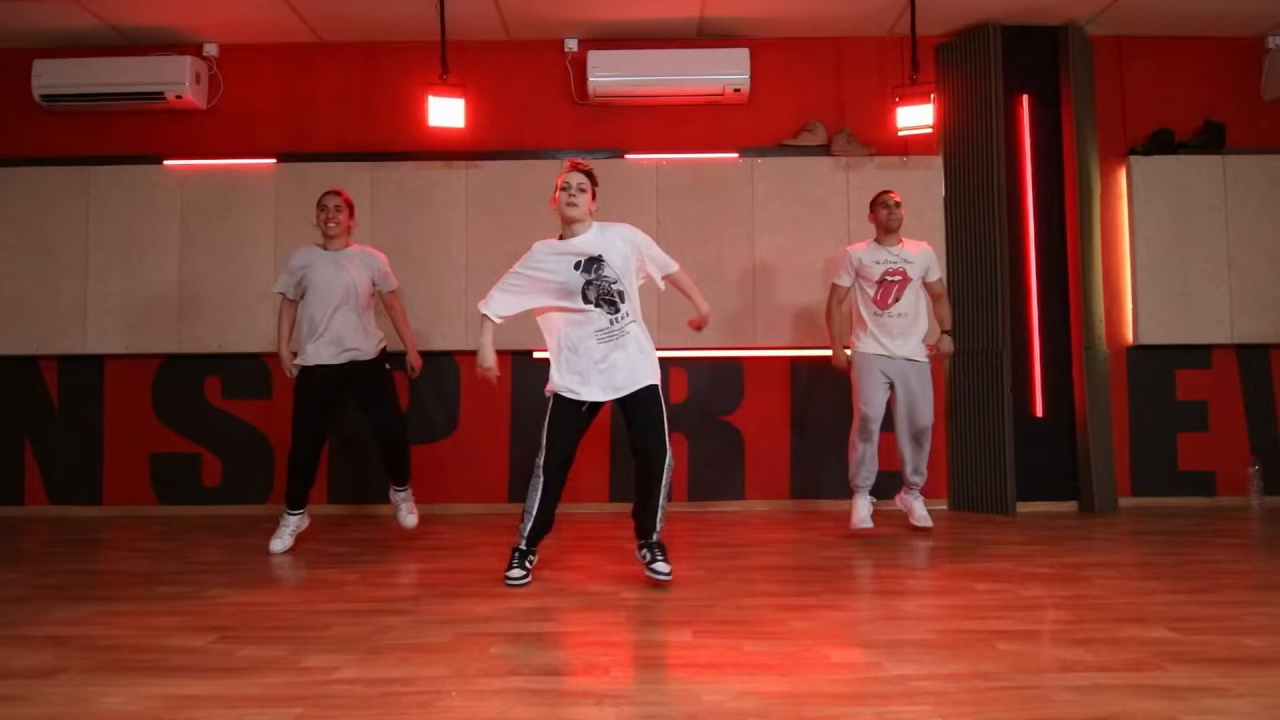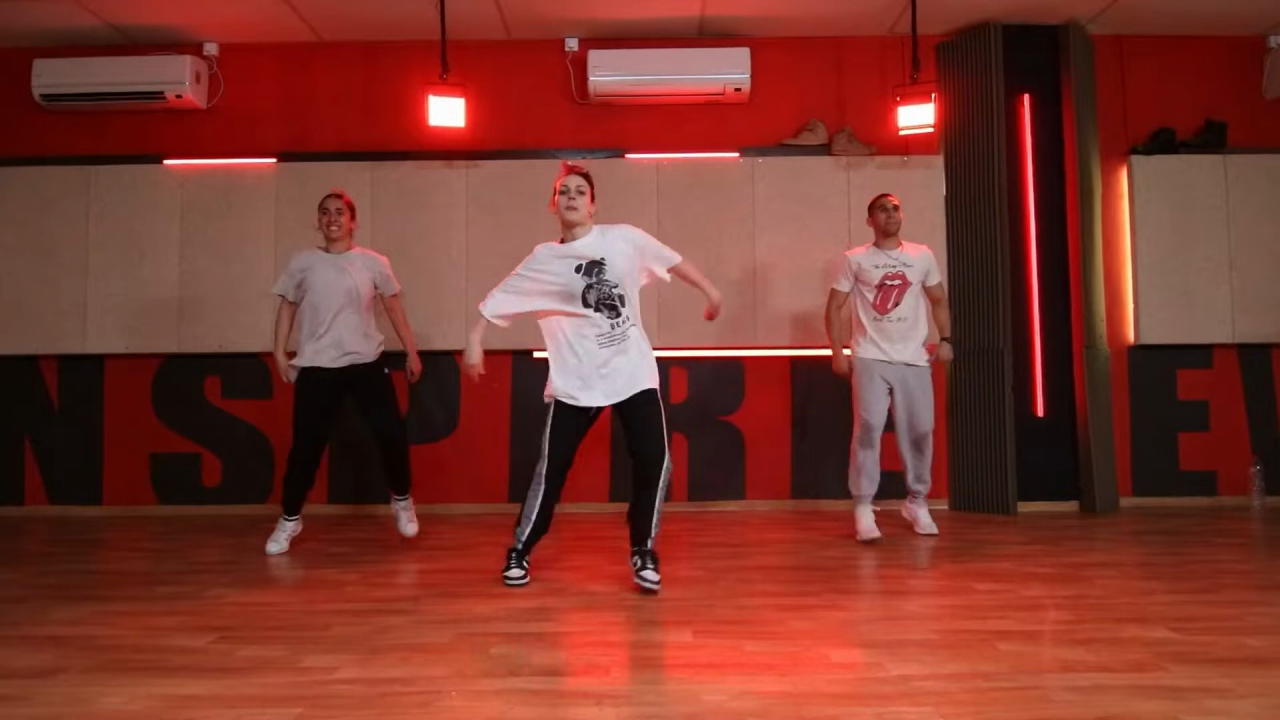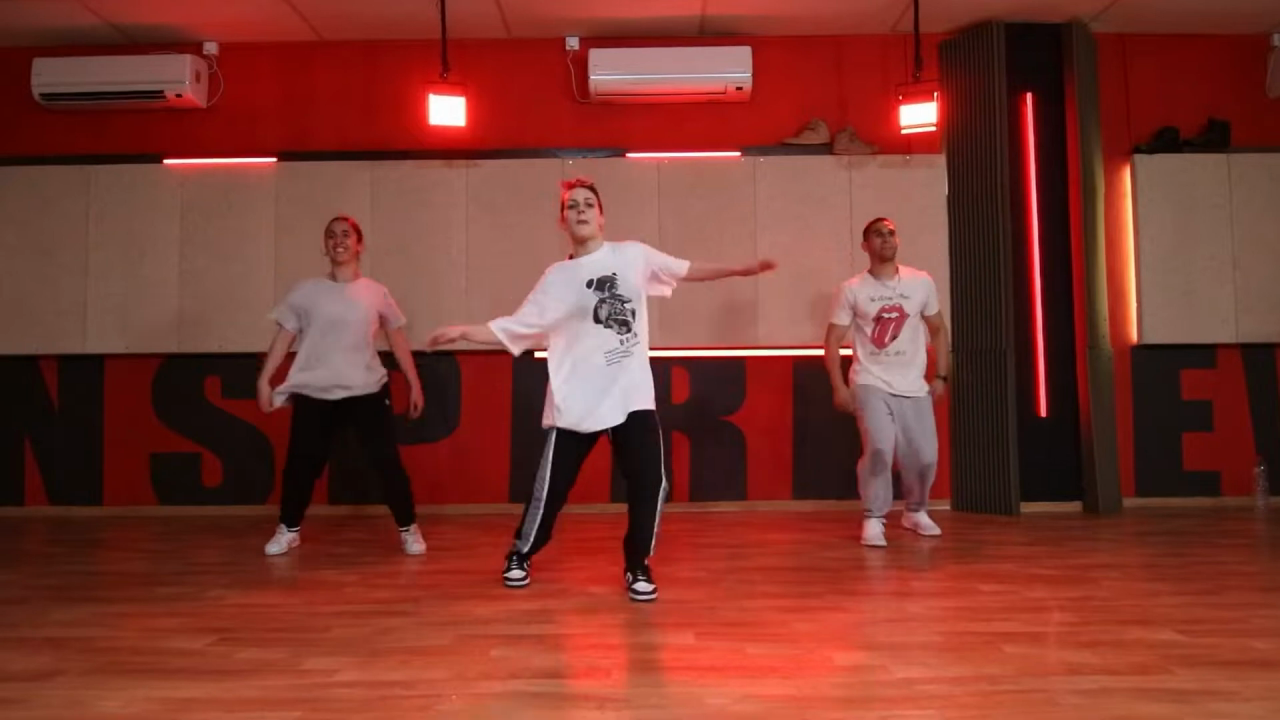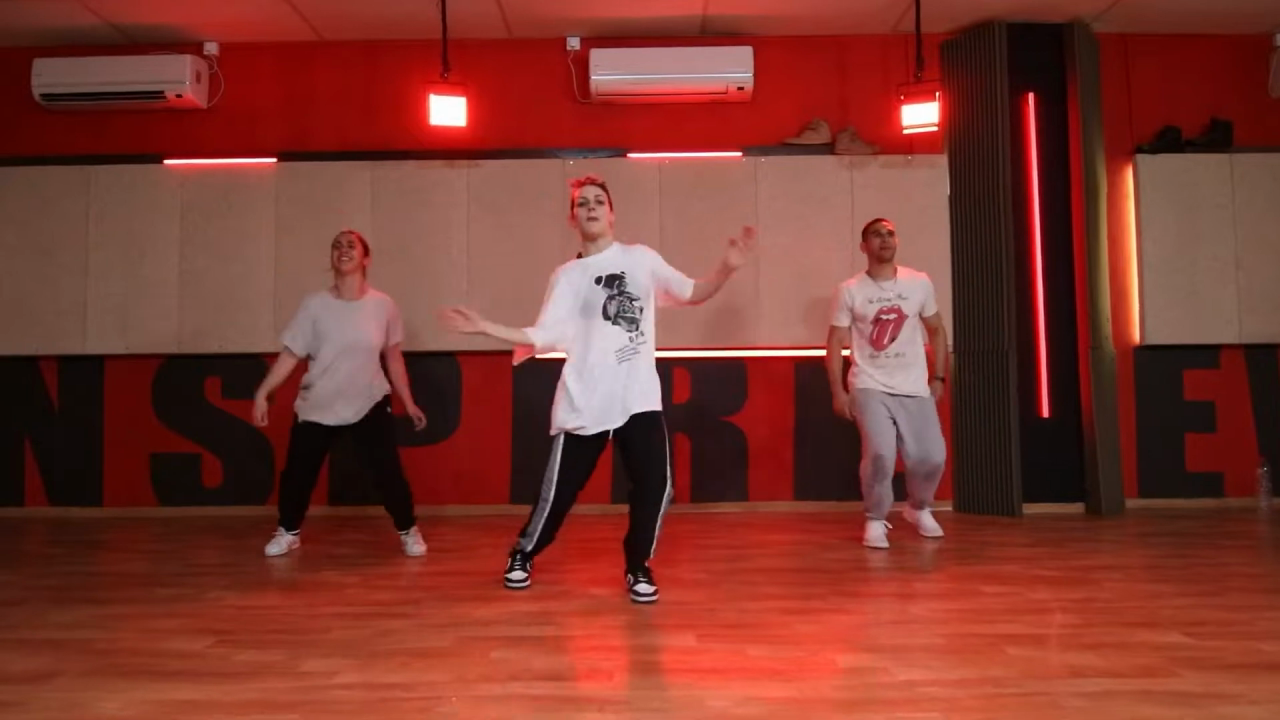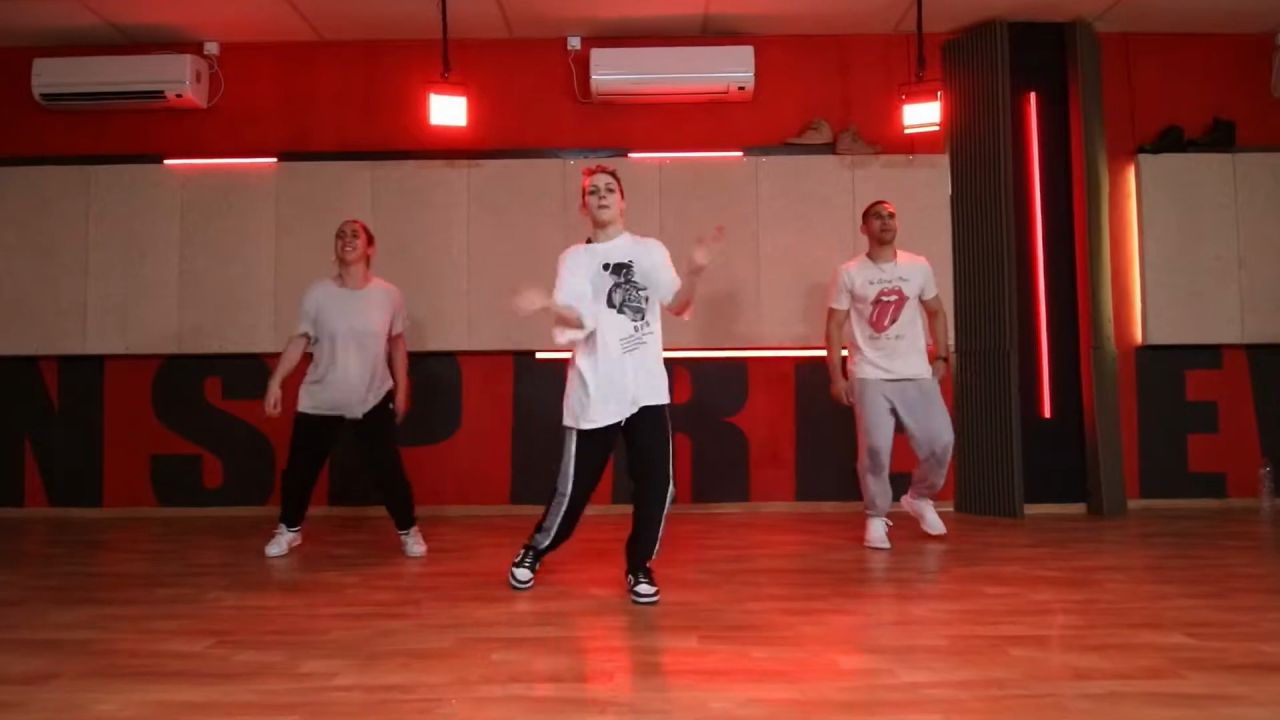
dt=0.1s
person 1, frame 1
left shoulder: (622, 236)
right shoulder: (542, 256)
left elbow: (667, 267)
right elbow: (497, 301)
left wrist: (699, 301)
right wrist: (485, 346)
left hip: (635, 367)
right hip: (576, 375)
left knee: (655, 454)
right knee: (551, 462)
left ankle: (649, 542)
right ankle: (525, 548)
person 1, frame 2
left shoulder: (624, 238)
right shoulder: (544, 258)
left elbow: (672, 262)
right elbow: (497, 302)
left wrist: (709, 290)
right wrist: (474, 341)
left hip: (633, 372)
right hip: (575, 380)
left knee: (653, 459)
right knee: (552, 467)
left ankle: (643, 550)
right ankle: (521, 549)
person 1, frame 3
left shoulder: (634, 254)
right shoulder: (558, 277)
left elbow: (684, 271)
right elbow: (518, 327)
left wrist: (738, 269)
right wrist: (464, 330)
left hip: (632, 394)
right hip: (576, 398)
left knee: (649, 481)
right knee: (551, 488)
left ankle: (636, 564)
right ankle: (520, 554)
person 1, frame 4
left shoulder: (642, 258)
right shoulder: (568, 275)
left elbow: (691, 294)
right elbow: (541, 338)
left wrist: (727, 268)
right wrist: (485, 327)
left hip: (639, 396)
right hip: (584, 400)
left knee: (654, 484)
right knee: (559, 490)
left ankle: (637, 565)
right ankle: (522, 553)
person 1, frame 5
left shoulder: (654, 249)
right shoulder: (574, 259)
left elbow: (676, 308)
right elbow: (577, 323)
left wrist: (696, 269)
right wrist: (546, 305)
left hip: (646, 387)
right hip: (594, 391)
left knee: (657, 479)
right knee: (576, 485)
left ankle: (639, 565)
right ankle: (534, 551)
person 2, frame 1
left shoulder: (372, 260)
right shoulder: (302, 259)
left elbow: (392, 302)
right elbow: (289, 302)
left wrist: (411, 347)
right wrist: (283, 349)
left hip: (367, 358)
right hip: (317, 363)
left knee: (392, 427)
right knee: (306, 439)
left ankle: (401, 490)
right ankle: (294, 514)
person 2, frame 2
left shoulder: (374, 263)
right shoulder: (303, 262)
left elbow: (393, 306)
right elbow: (288, 304)
left wrist: (411, 351)
right wrist: (279, 351)
left hip: (366, 362)
right hip: (317, 366)
left knee: (391, 432)
right knee: (306, 443)
left ankle: (401, 500)
right ankle: (290, 519)
person 2, frame 3
left shoulder: (377, 293)
right shoulder: (307, 291)
left elbow: (398, 338)
right elbow: (284, 334)
left wrist: (414, 384)
right wrist: (265, 378)
left hip: (367, 393)
right hip: (315, 395)
left knee: (388, 464)
right knee: (300, 468)
left ankle: (408, 527)
right ankle: (289, 528)
person 2, frame 4
left shoulder: (384, 305)
right shoulder: (315, 306)
left elbow: (393, 354)
right elbow: (291, 354)
left wrist: (408, 401)
right wrist: (262, 393)
left hip: (370, 405)
right hip: (318, 408)
left knee: (388, 473)
right knee: (297, 474)
left ankle: (408, 530)
right ankle: (288, 531)
person 2, frame 5
left shoulder: (388, 294)
right shoulder: (317, 294)
left elbow: (398, 342)
right elbow: (300, 340)
left wrist: (402, 388)
right wrist: (275, 383)
left hip: (373, 398)
right hip: (320, 399)
left knee: (388, 469)
right knee: (300, 468)
left ankle: (409, 530)
right ankle: (289, 529)
person 3, frame 1
left shoulder: (923, 253)
right shoulder: (855, 255)
left elbow: (939, 296)
right elbow: (835, 302)
left wrist: (946, 333)
right wrist: (837, 348)
left hip: (914, 354)
right hip: (870, 352)
left knee: (920, 423)
right knee: (868, 419)
left ankle: (911, 492)
right ankle: (861, 496)
person 3, frame 2
left shoulder: (923, 256)
right shoulder: (854, 259)
left elbow: (939, 300)
right elbow: (834, 308)
left wrist: (945, 339)
right wrist: (837, 352)
left hip: (914, 359)
right hip: (870, 358)
left knee: (920, 429)
right knee: (869, 425)
left ankle: (916, 501)
right ankle: (863, 507)
person 3, frame 3
left shoulder: (921, 282)
right shoulder: (851, 290)
left elbow: (938, 329)
right elbow: (833, 341)
left wrist: (940, 374)
right wrist: (838, 385)
left hip: (913, 387)
right hip: (870, 384)
left knee: (924, 457)
right knee: (880, 449)
left ankle: (915, 511)
right ankle: (873, 517)
person 3, frame 4
left shoulder: (920, 283)
right shoulder: (849, 291)
left elbow: (936, 330)
right elbow: (835, 345)
left wrist: (939, 376)
right wrist: (838, 391)
left hip: (915, 388)
right hip: (869, 388)
left knee: (932, 458)
right knee: (880, 454)
left ankle: (919, 508)
right ankle: (875, 519)
person 3, frame 5
left shoulder: (919, 266)
right shoulder: (849, 273)
left elbow: (936, 313)
right elbow: (834, 327)
left wrist: (942, 355)
right wrist: (836, 376)
left hip: (916, 374)
right hip: (869, 375)
left knee: (940, 442)
right knee: (875, 447)
left ankle: (920, 498)
right ankle: (876, 518)
